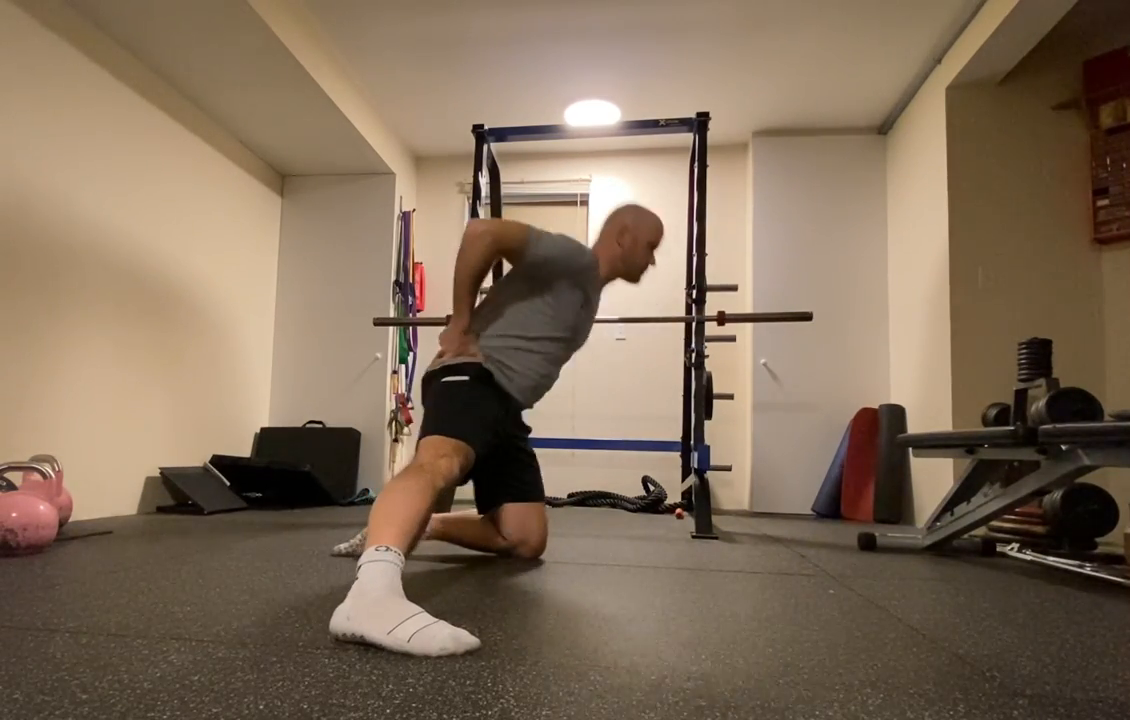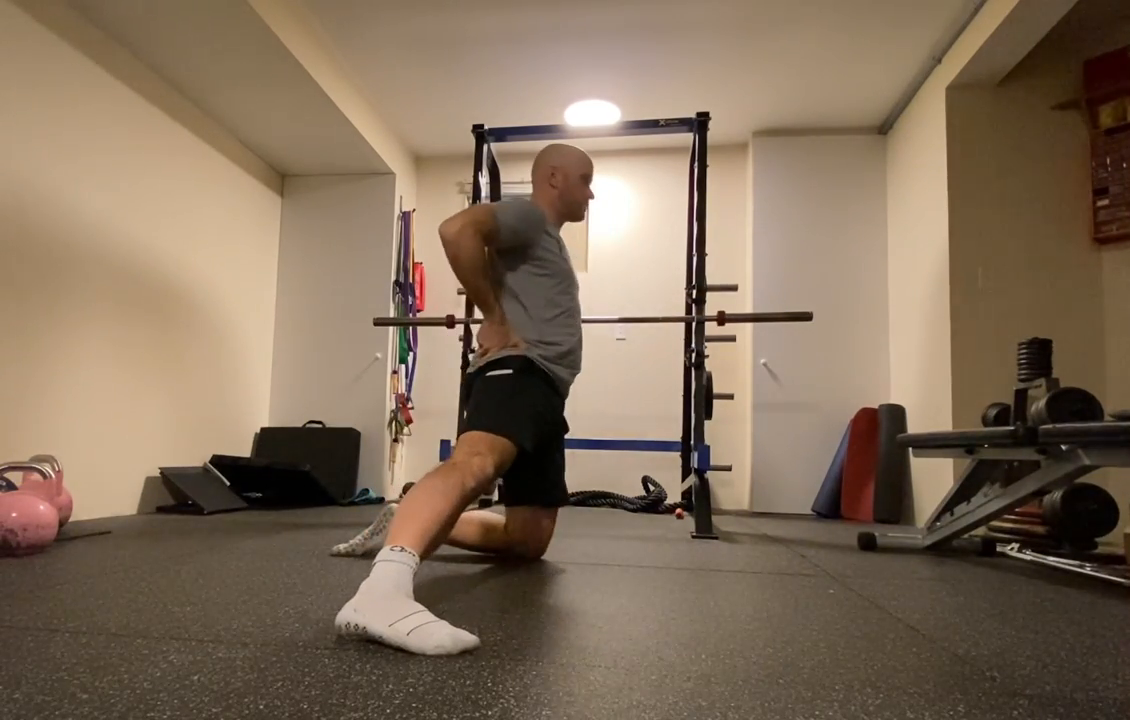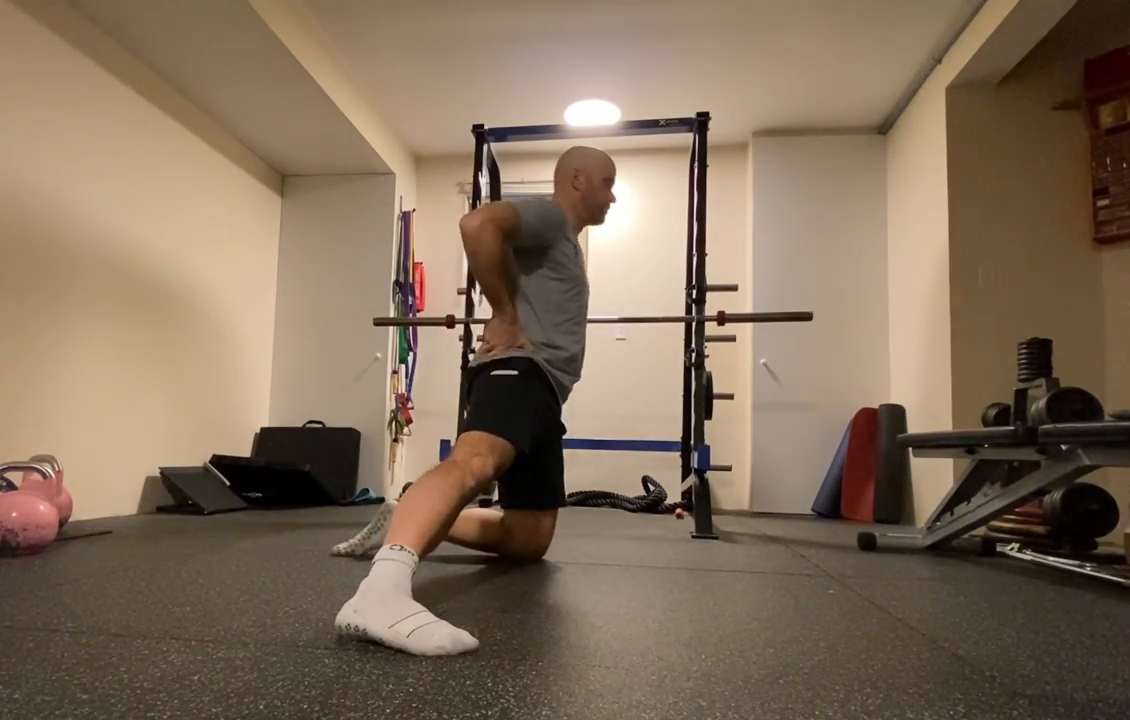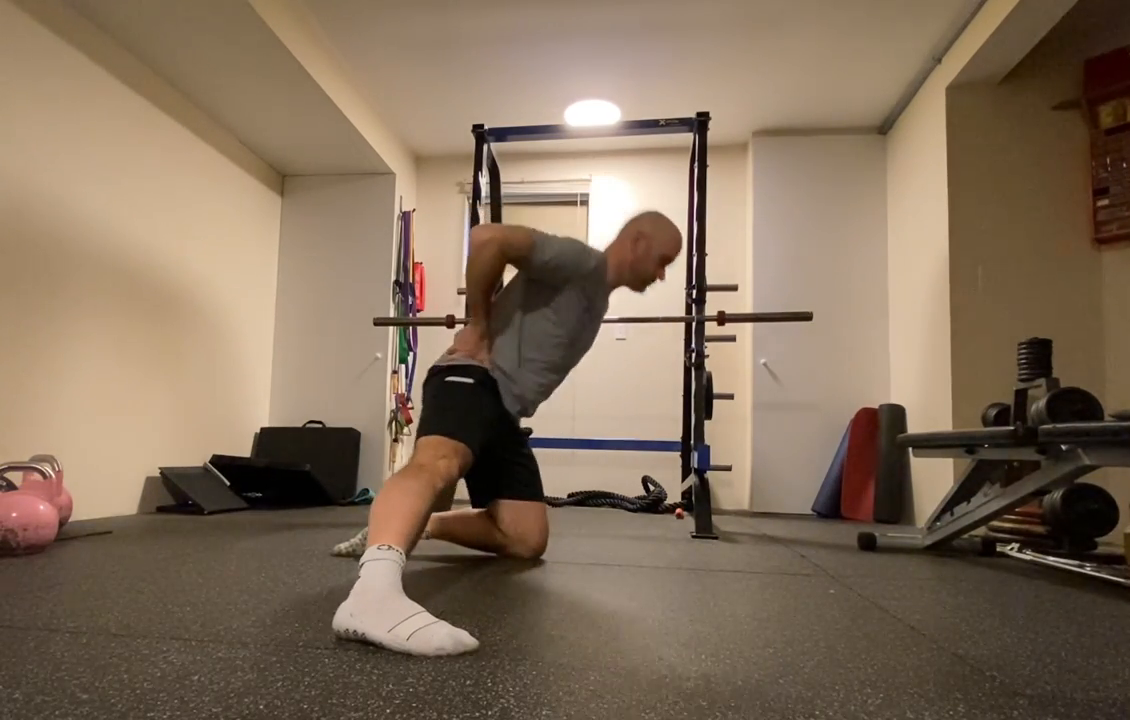
dt=0.5s
person 1, frame 1
left shoulder: (589, 289)
right shoulder: (572, 259)
right elbow: (482, 231)
right wrist: (461, 323)
left hip: (505, 403)
right hip: (473, 380)
left knee: (526, 540)
right knee: (438, 464)
left ankle: (408, 526)
right ankle: (371, 591)
person 1, frame 2
left shoulder: (547, 237)
right shoulder: (527, 216)
right elbow: (456, 229)
right wrist: (494, 318)
left hip: (545, 391)
right hip: (517, 373)
left knee: (528, 542)
right knee: (474, 464)
left ankle: (405, 527)
right ankle: (382, 588)
person 1, frame 3
left shoulder: (564, 240)
right shoulder: (548, 215)
right elbow: (477, 223)
right wrist: (504, 314)
left hip: (544, 393)
right hip: (519, 373)
left knee: (528, 543)
right knee: (473, 464)
left ankle: (404, 523)
right ankle: (382, 588)
person 1, frame 4
left shoulder: (598, 294)
right shoulder: (582, 263)
right elbow: (488, 237)
right wrist: (478, 326)
left hip: (504, 410)
right hip: (471, 382)
left knee: (527, 539)
right knee: (436, 466)
left ankle: (404, 525)
right ankle: (373, 589)
